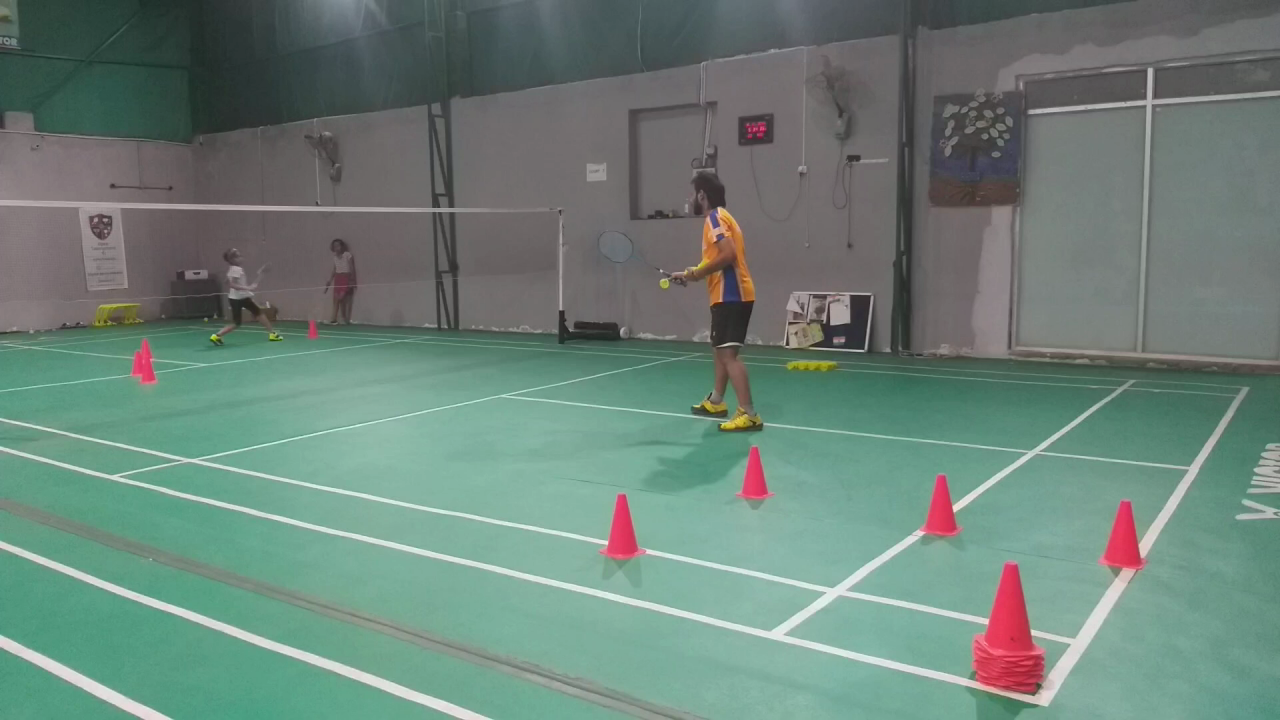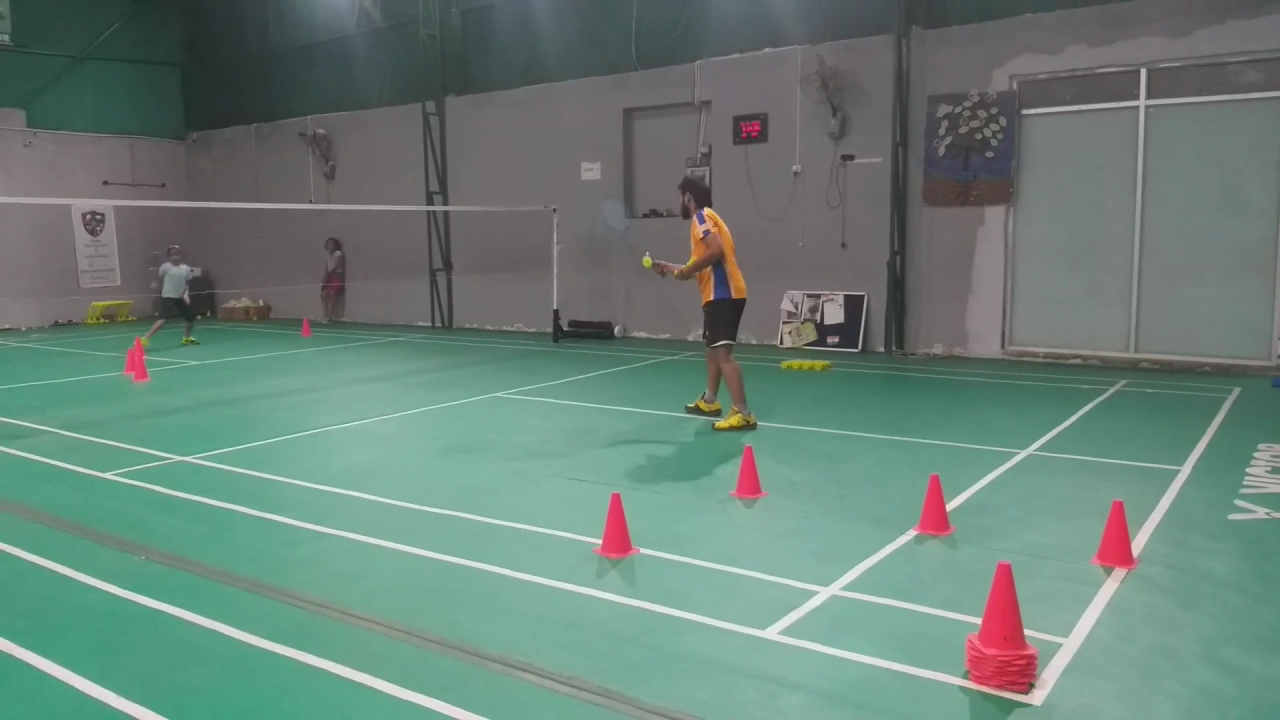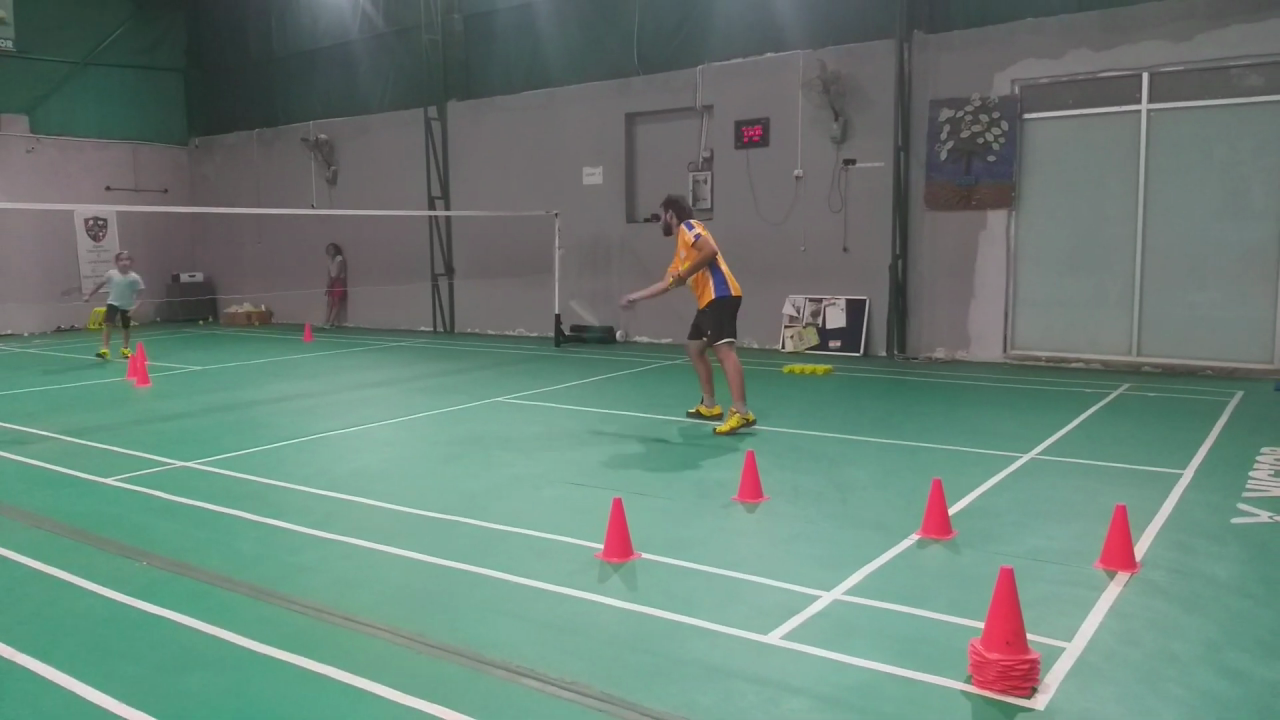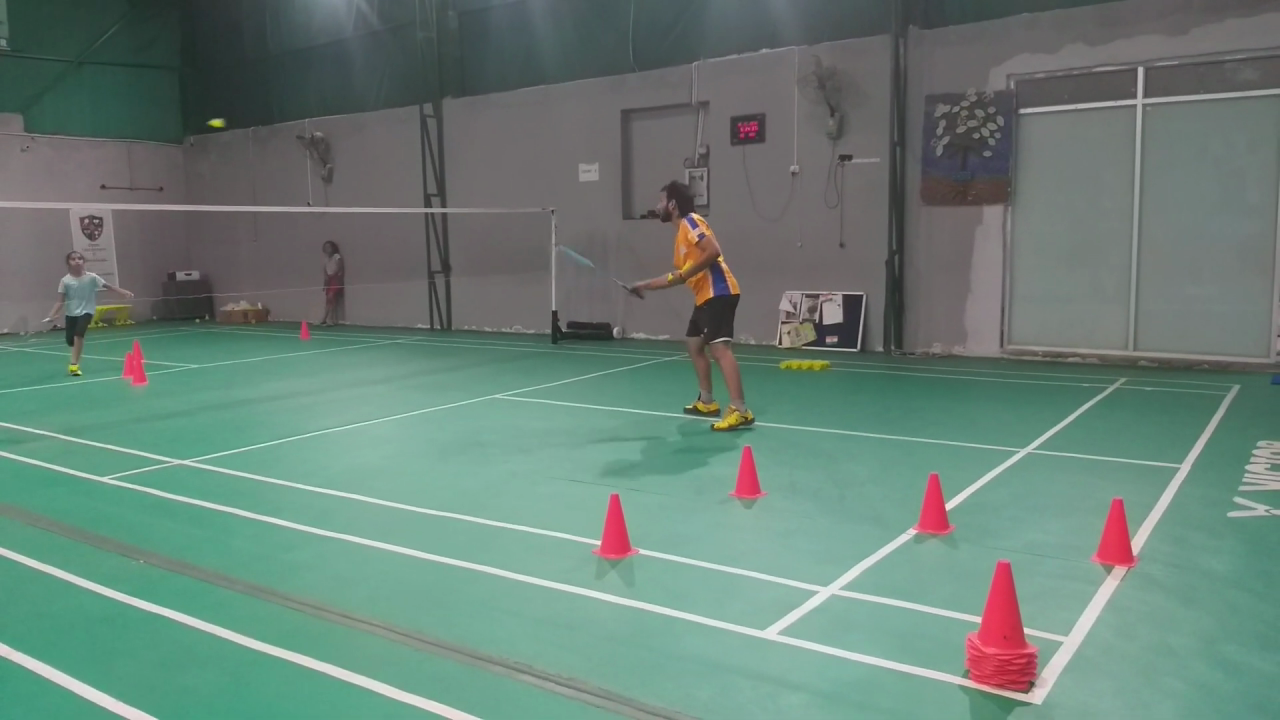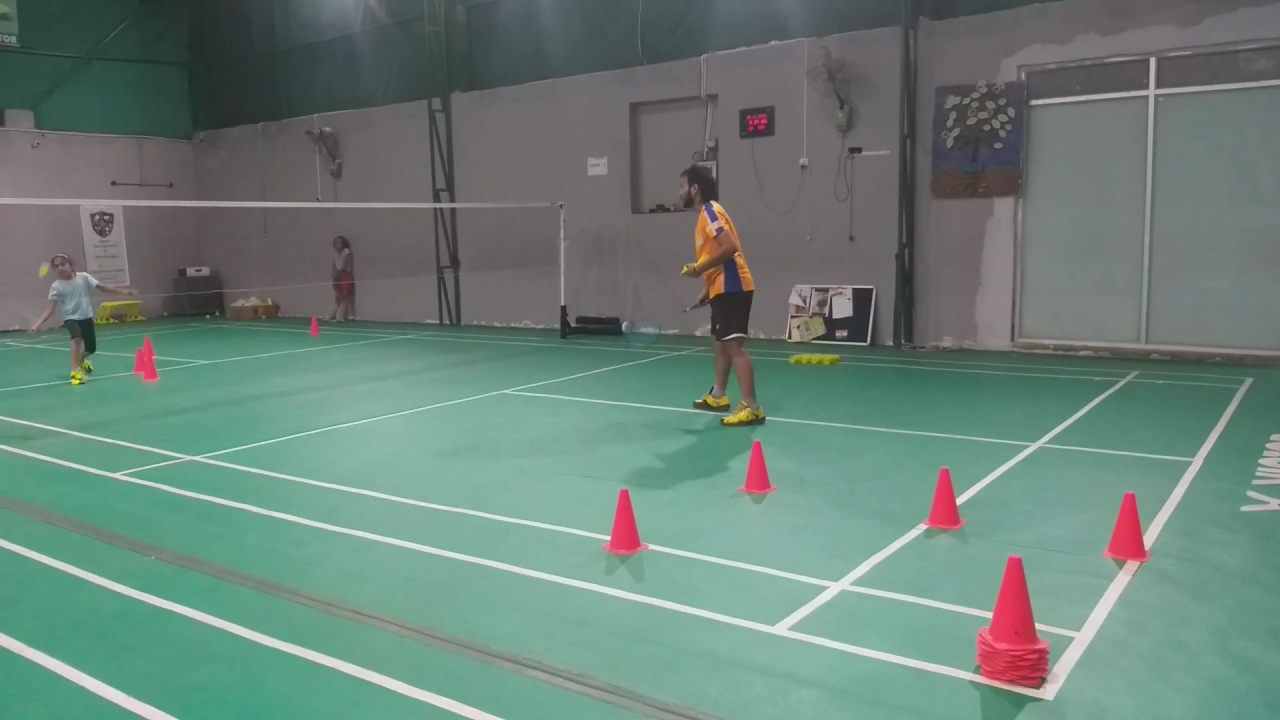
dt=0.5s
person 1, frame 1
left shoulder: (715, 218)
right shoulder: (719, 218)
left elbow: (728, 255)
left wrist: (698, 272)
right wrist: (690, 274)
left hip: (730, 297)
right hip: (728, 296)
left knee: (729, 354)
right knee: (720, 351)
left ankle: (749, 415)
right ankle: (715, 402)
person 1, frame 2
left shoulder: (702, 216)
right shoulder: (707, 218)
left elbow: (716, 251)
left wrist: (687, 270)
right wrist: (671, 268)
left hip: (722, 295)
right hip: (720, 294)
left knee: (722, 352)
right knee: (713, 350)
left ankle: (743, 414)
right ankle: (709, 402)
person 1, frame 3
left shoulder: (689, 227)
right shoulder: (681, 246)
left elbow: (711, 251)
right elbow: (667, 284)
left wrist: (684, 274)
right wrist: (636, 297)
left hip: (721, 296)
right hip: (708, 301)
left knee: (724, 351)
right knee: (695, 349)
left ankle: (742, 412)
right ankle: (710, 405)
person 1, frame 4
left shoulder: (691, 222)
right shoulder: (681, 234)
left elbow: (714, 252)
right elbow: (676, 274)
left wrist: (685, 274)
right wrist: (646, 285)
left hip: (719, 293)
right hip: (706, 297)
left knee: (720, 348)
right knee: (694, 345)
left ankle: (740, 411)
right ankle: (707, 402)
person 1, frame 5
left shoulder: (711, 211)
right shoulder: (706, 214)
left elbow: (729, 248)
left wrist: (698, 268)
right wrist: (707, 289)
left hip: (731, 288)
right hip: (723, 289)
left knee: (734, 345)
right knee: (721, 344)
left ankle: (751, 408)
right ankle: (718, 397)
